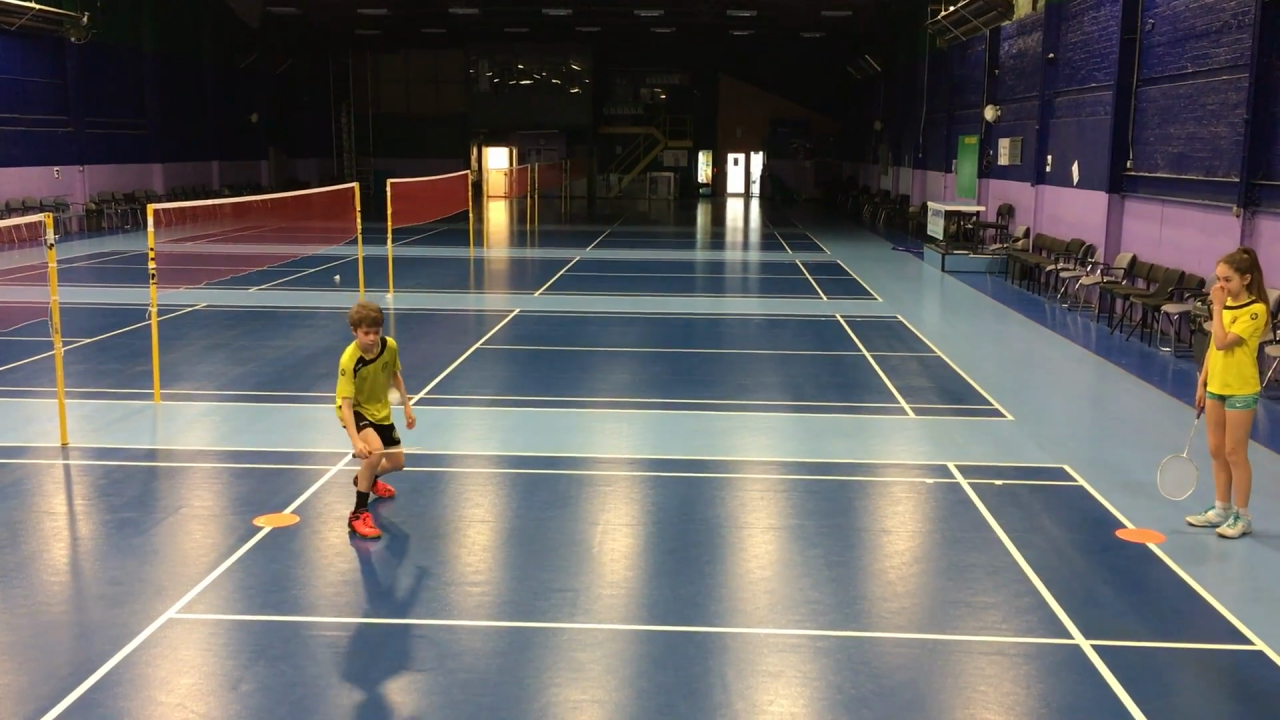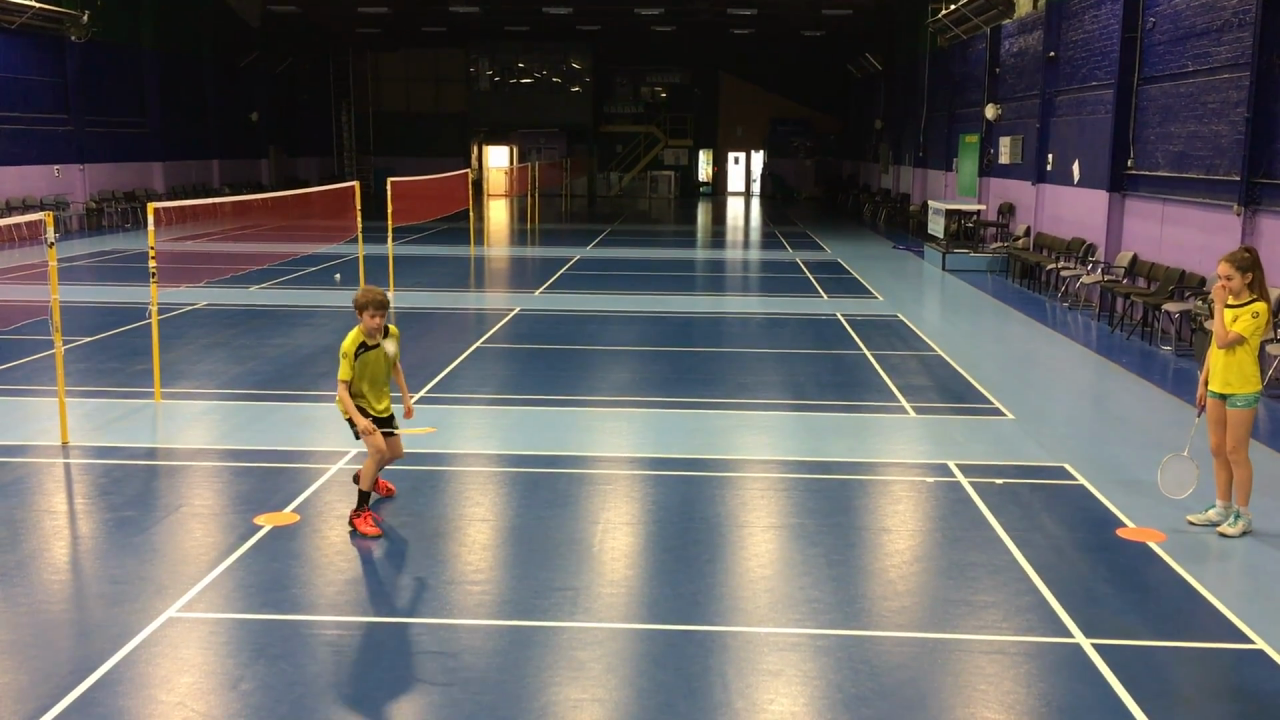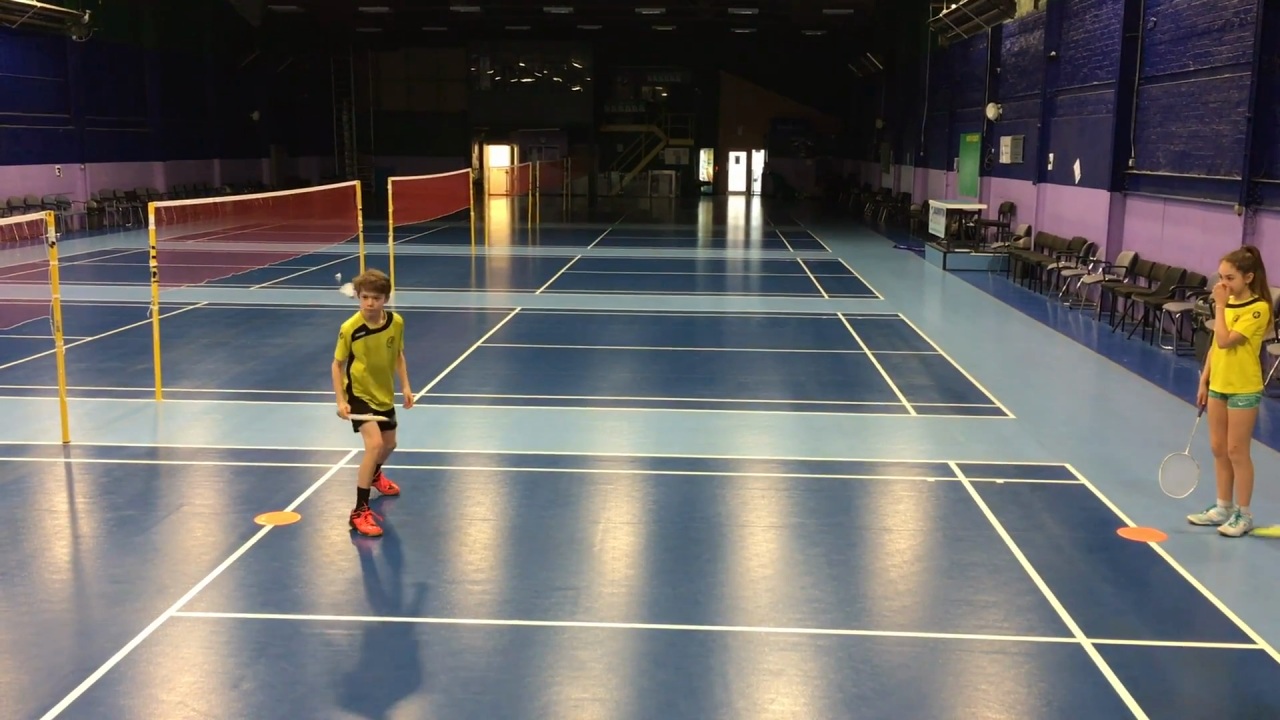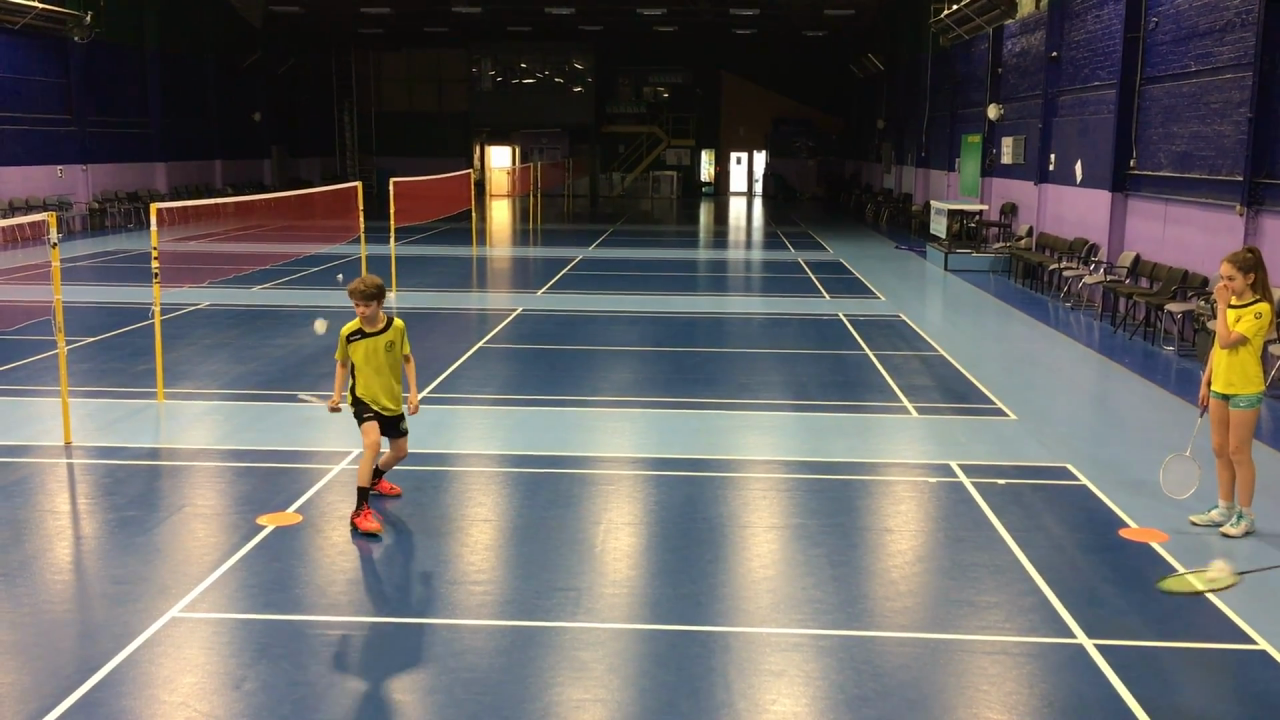
dt=0.2s
person 1, frame 1
left shoulder: (1255, 310)
right shoulder: (1225, 304)
left elbow: (1222, 342)
left wrist: (1217, 308)
right wrist: (1202, 383)
left hip: (1241, 390)
right hip: (1216, 386)
left knee: (1235, 453)
right knee: (1217, 450)
left ankle: (1242, 516)
right ankle: (1222, 509)
person 1, frame 2
left shoulder: (1256, 309)
right shoulder: (1226, 303)
left elbow: (1224, 341)
left wrist: (1218, 306)
right wrist: (1203, 381)
left hip: (1242, 389)
right hip: (1217, 385)
left knee: (1236, 452)
right knee: (1218, 450)
left ankle: (1242, 515)
right ankle: (1222, 507)
person 1, frame 3
left shoulder: (1258, 309)
right shoulder: (1228, 303)
left elbow: (1225, 341)
left wrist: (1219, 306)
right wrist: (1204, 381)
left hip: (1243, 389)
right hip: (1218, 385)
left knee: (1237, 452)
right knee: (1219, 449)
left ankle: (1243, 514)
right ankle: (1223, 507)
person 1, frame 4
left shoulder: (1259, 309)
right shoulder: (1229, 303)
left elbow: (1226, 341)
left wrist: (1221, 306)
right wrist: (1206, 382)
left hip: (1245, 390)
right hip: (1220, 386)
left knee: (1238, 452)
right knee: (1220, 450)
left ankle: (1245, 515)
right ankle: (1225, 508)
person 2, frame 1
left shoulder: (390, 346)
right shoulder: (349, 361)
right elbow: (346, 404)
left wrist: (407, 406)
right wrist: (356, 442)
left hip: (380, 410)
right hip: (356, 411)
left knee: (397, 463)
right knee: (375, 452)
left ankle: (366, 480)
right ankle: (359, 513)
person 2, frame 2
left shoulder: (392, 334)
right shoulder: (350, 345)
right elbow: (342, 387)
left wrist: (406, 397)
right wrist: (357, 419)
left hip: (380, 401)
right hip: (356, 403)
left knee: (396, 452)
right knee: (378, 449)
left ankle: (366, 476)
right ankle: (360, 512)
person 2, frame 3
left shoulder: (396, 322)
right shoulder: (349, 328)
right elbow: (337, 365)
left wrist: (405, 386)
right wrist: (341, 400)
left hip: (384, 394)
right hip: (359, 395)
left knee: (389, 445)
right knee: (375, 445)
left ankle: (373, 474)
right ankle: (360, 511)
person 2, frame 4
left shoulder: (397, 327)
right shoulder: (348, 332)
left elbow: (407, 359)
right elbow: (341, 364)
left wrist: (413, 392)
right wrist: (337, 394)
left hip: (392, 400)
right hip: (364, 398)
left knee: (400, 452)
right knee: (372, 443)
left ankle: (375, 478)
right ankle: (361, 511)
